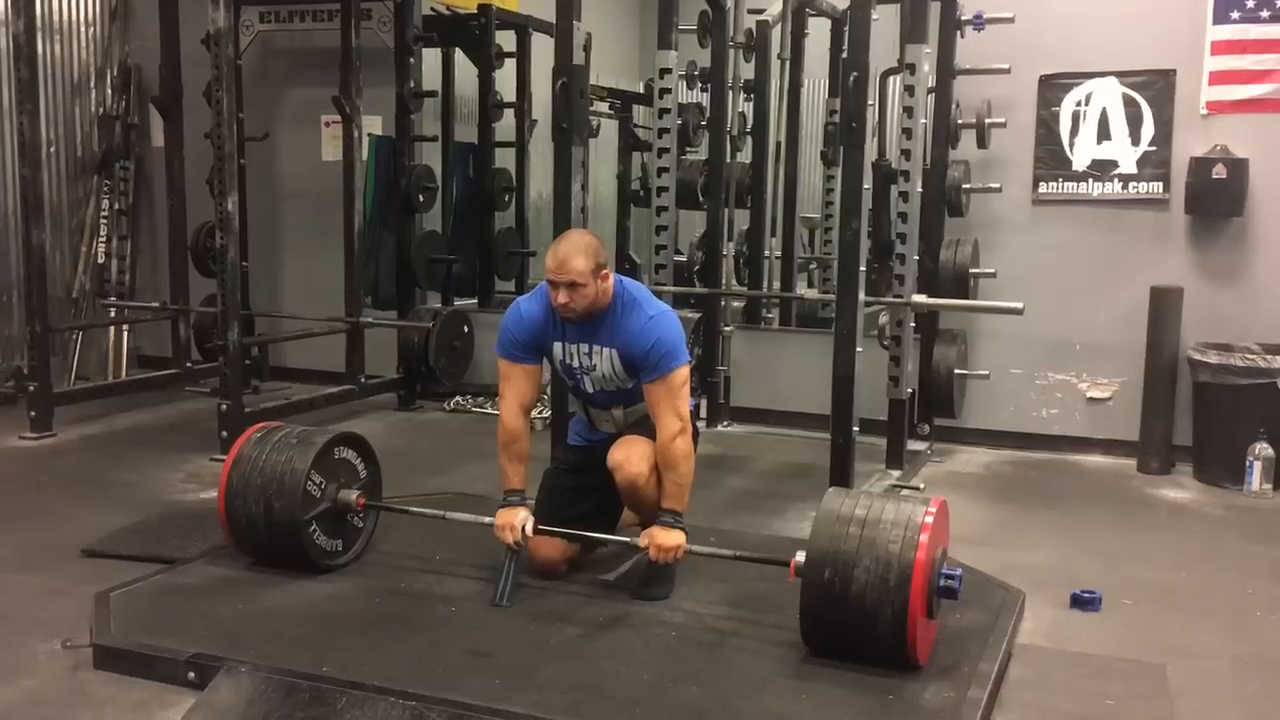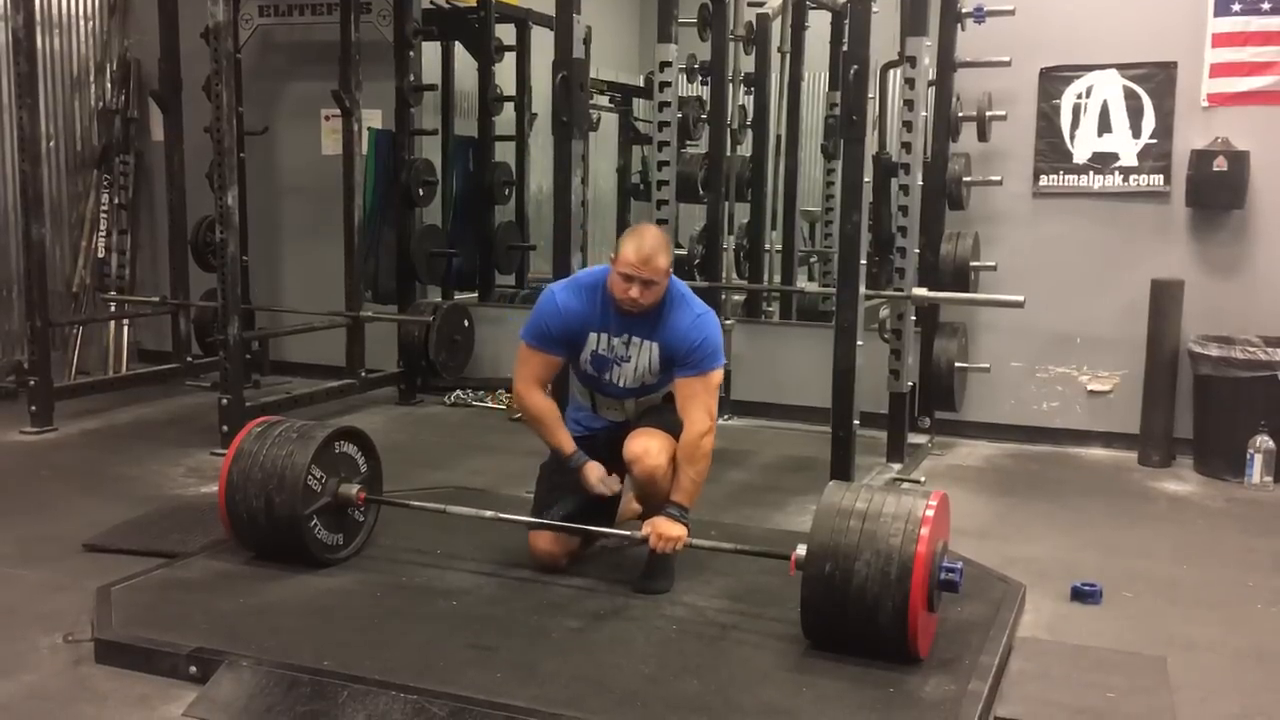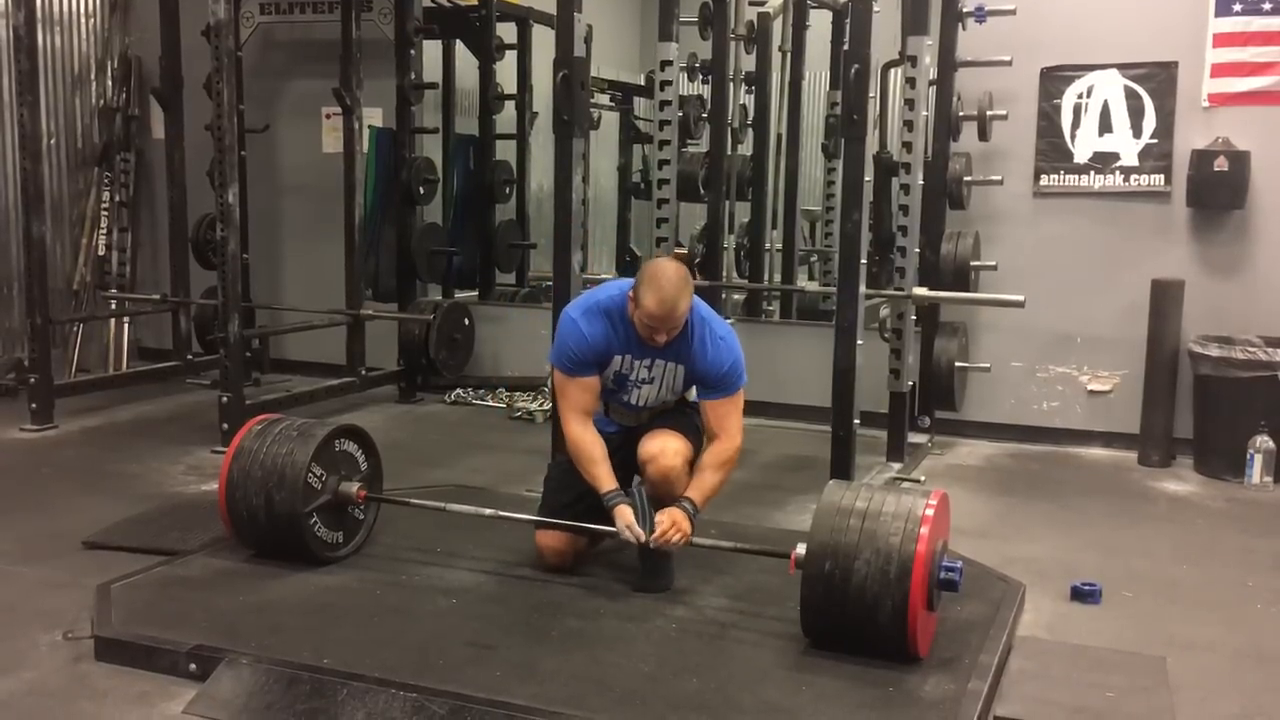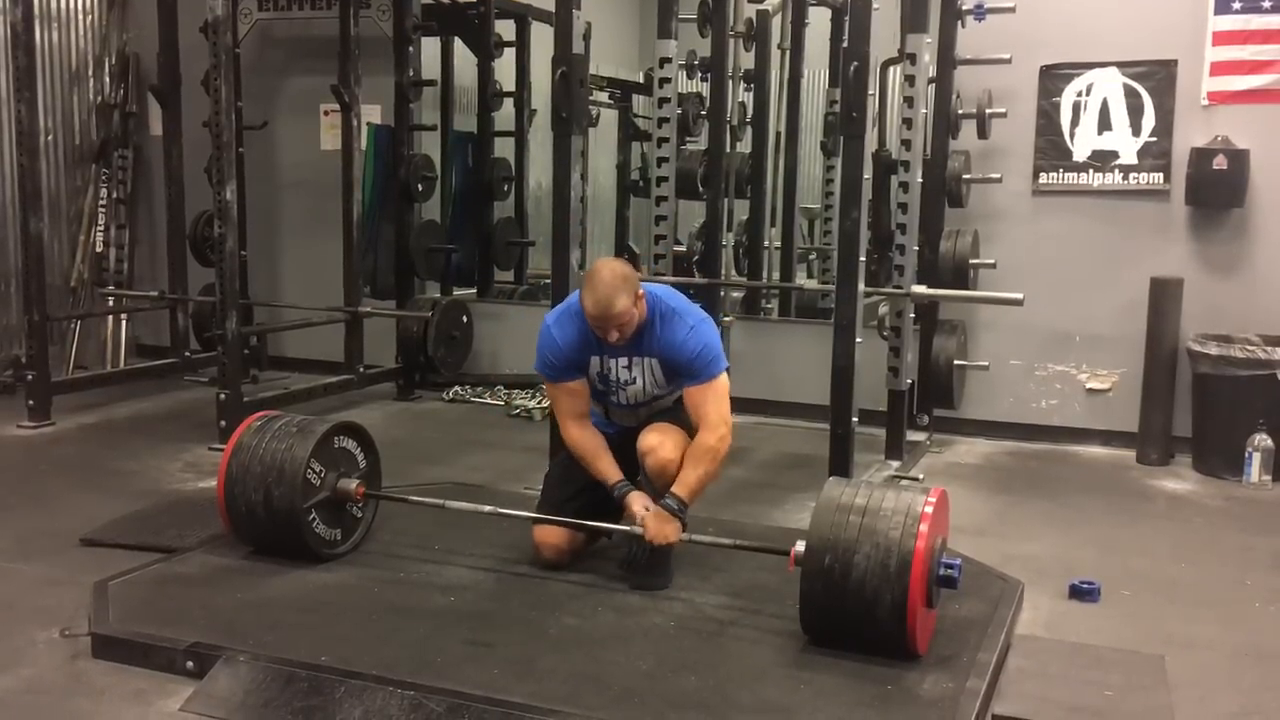
dt=1s
person 1, frame 1
left shoulder: (651, 324)
right shoulder: (526, 317)
left elbow: (674, 426)
right elbow: (514, 410)
left wrist: (671, 519)
right wrist: (513, 499)
left hip: (654, 423)
right hip: (591, 431)
left knee: (628, 467)
right knee: (547, 558)
left ankle: (653, 526)
right ankle: (616, 514)
person 1, frame 2
left shoulder: (695, 323)
right shoulder: (563, 301)
left elbow: (699, 424)
right elbow: (529, 389)
left wrist: (676, 511)
right wrist: (577, 461)
left hip: (658, 411)
right hip: (589, 420)
left knee: (647, 458)
right knee: (548, 552)
left ankle: (659, 542)
right ankle: (617, 508)
person 1, frame 3
left shoulder: (716, 342)
right shoulder: (583, 321)
left elbow: (725, 440)
right elbow: (579, 424)
left wrist: (687, 508)
right wrist: (616, 502)
left hip: (668, 417)
right hip: (602, 421)
left knee: (662, 459)
right knee: (554, 550)
left ankle: (660, 549)
person 1, frame 4
left shoulder: (689, 329)
right shoulder: (559, 331)
left elbow: (715, 432)
right elbow: (575, 425)
left wrist: (673, 508)
right wrist: (624, 491)
left hip: (668, 416)
right hip: (604, 427)
left knee: (659, 451)
right knee: (550, 547)
left ankle: (657, 544)
right ankle: (610, 515)
